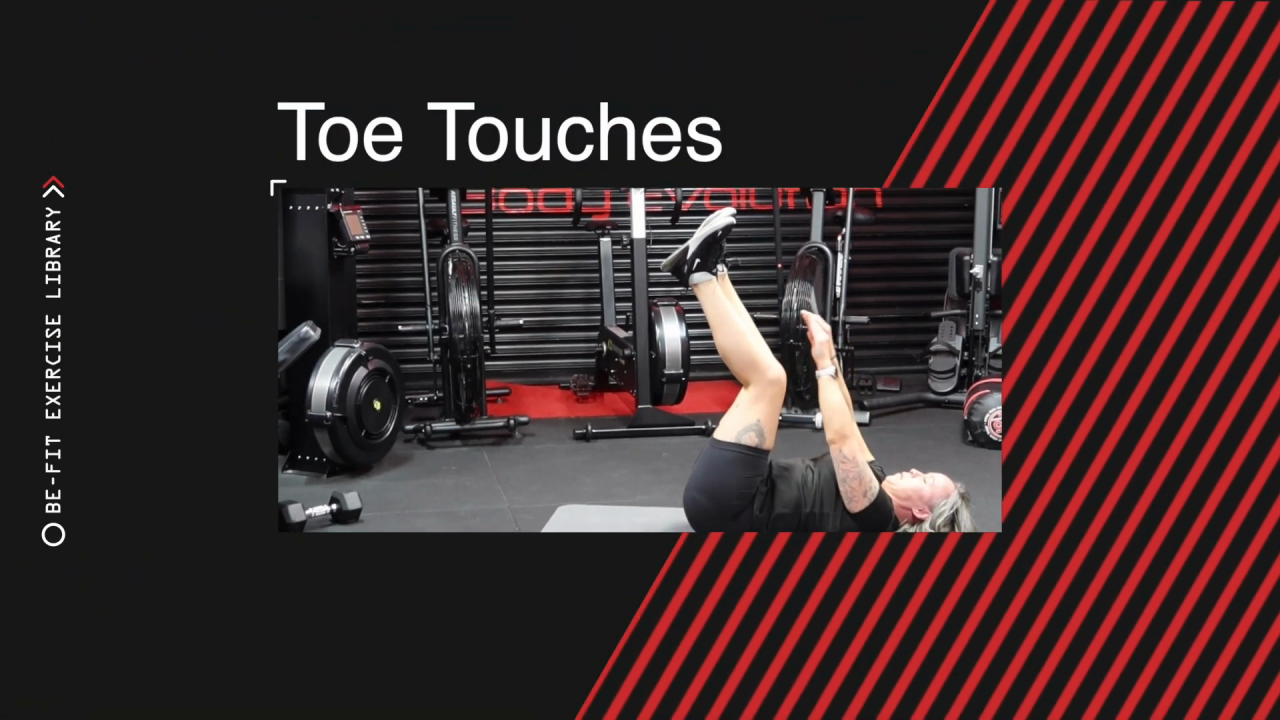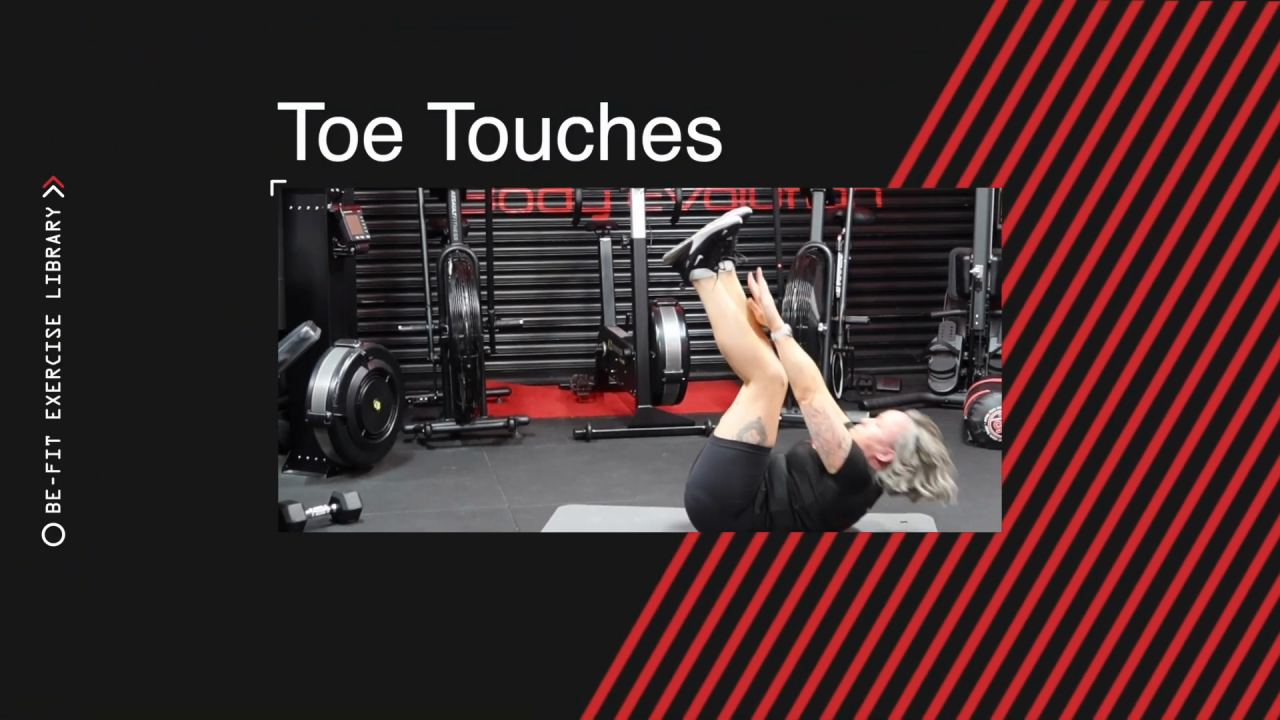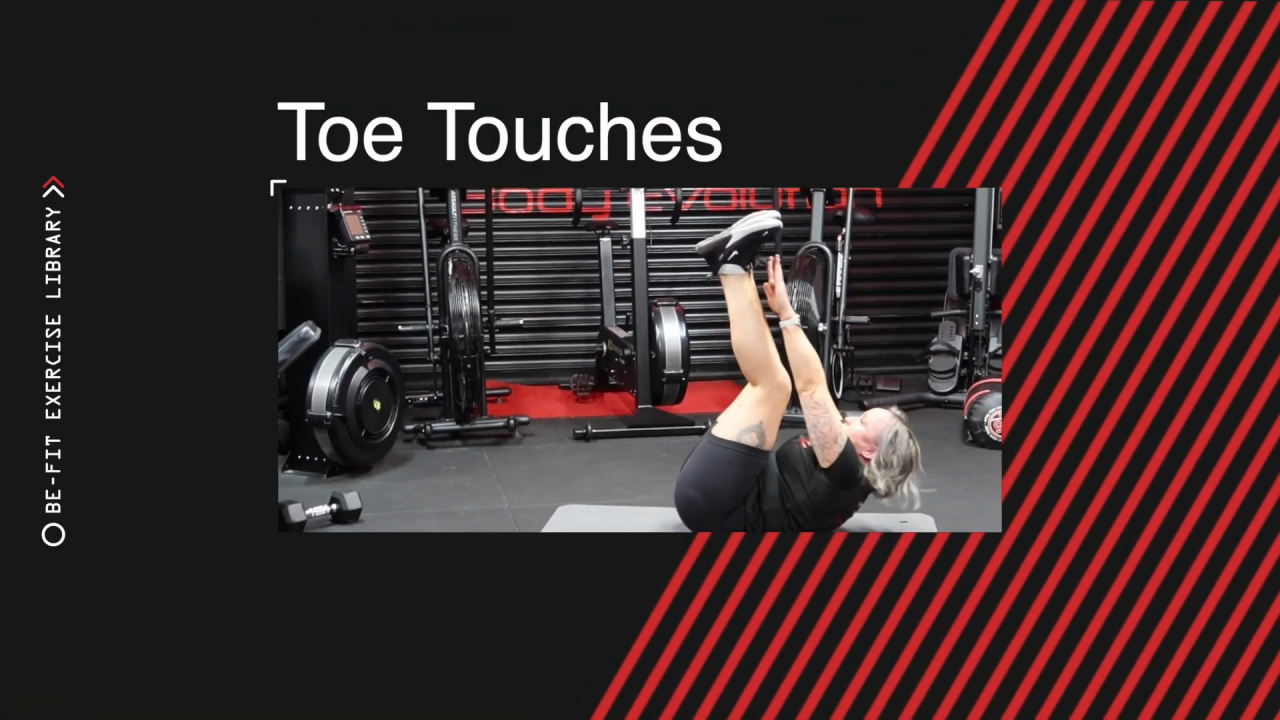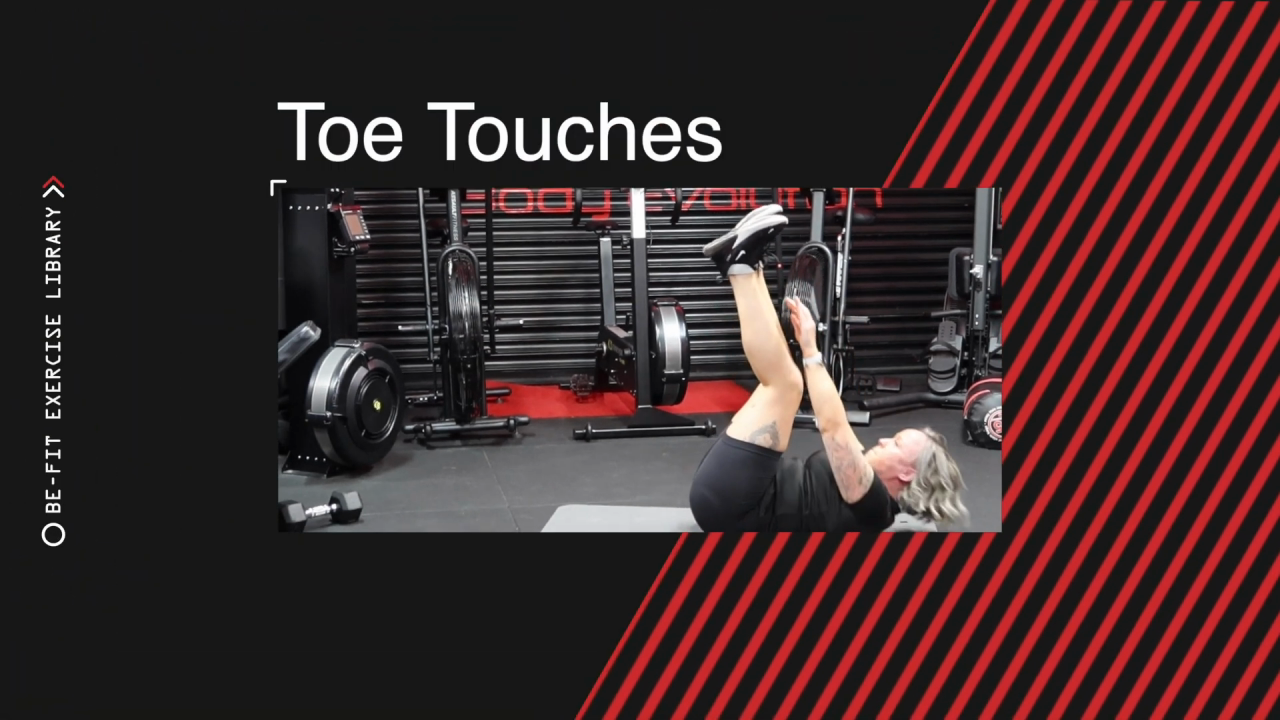
dt=0.3s
person 1, frame 1
left shoulder: (876, 515)
right shoulder: (875, 480)
left elbow: (840, 436)
right elbow: (846, 420)
left wrist: (825, 364)
right wrist: (829, 359)
left hip: (720, 505)
right hip: (725, 500)
left knee: (768, 379)
right knee: (766, 375)
left ankle: (702, 273)
right ankle: (710, 271)
person 1, frame 2
left shoulder: (857, 477)
right shoulder: (860, 462)
left elbow: (809, 393)
right elbow: (816, 394)
left wrist: (777, 324)
right wrist: (772, 324)
left hip: (720, 505)
right hip: (723, 496)
left knee: (769, 376)
right knee: (767, 374)
left ankle: (702, 269)
right ankle: (719, 265)
person 1, frame 3
left shoulder: (847, 474)
right shoulder: (837, 453)
left elbow: (812, 385)
right elbow: (810, 382)
left wrist: (787, 314)
right wrist: (781, 310)
left hip: (709, 504)
right hip: (711, 495)
left knee: (773, 383)
right knee: (768, 378)
left ankle: (733, 262)
right ankle: (735, 263)
person 1, frame 4
left shoulder: (874, 504)
right shoulder: (870, 476)
left elbow: (833, 425)
right elbow: (837, 427)
left wrist: (811, 351)
right wrist: (808, 346)
left hip: (725, 501)
right hip: (729, 495)
left knee: (784, 383)
right knee: (782, 380)
left ankle: (742, 264)
right ankle: (745, 264)
